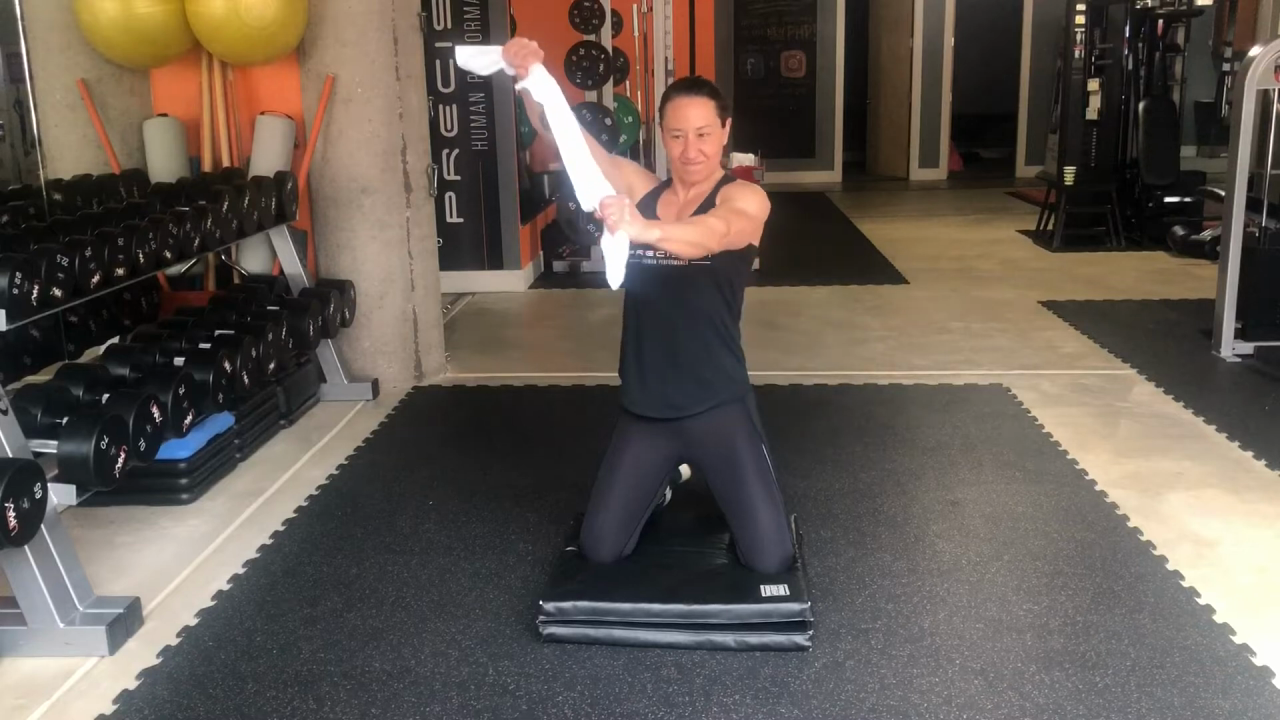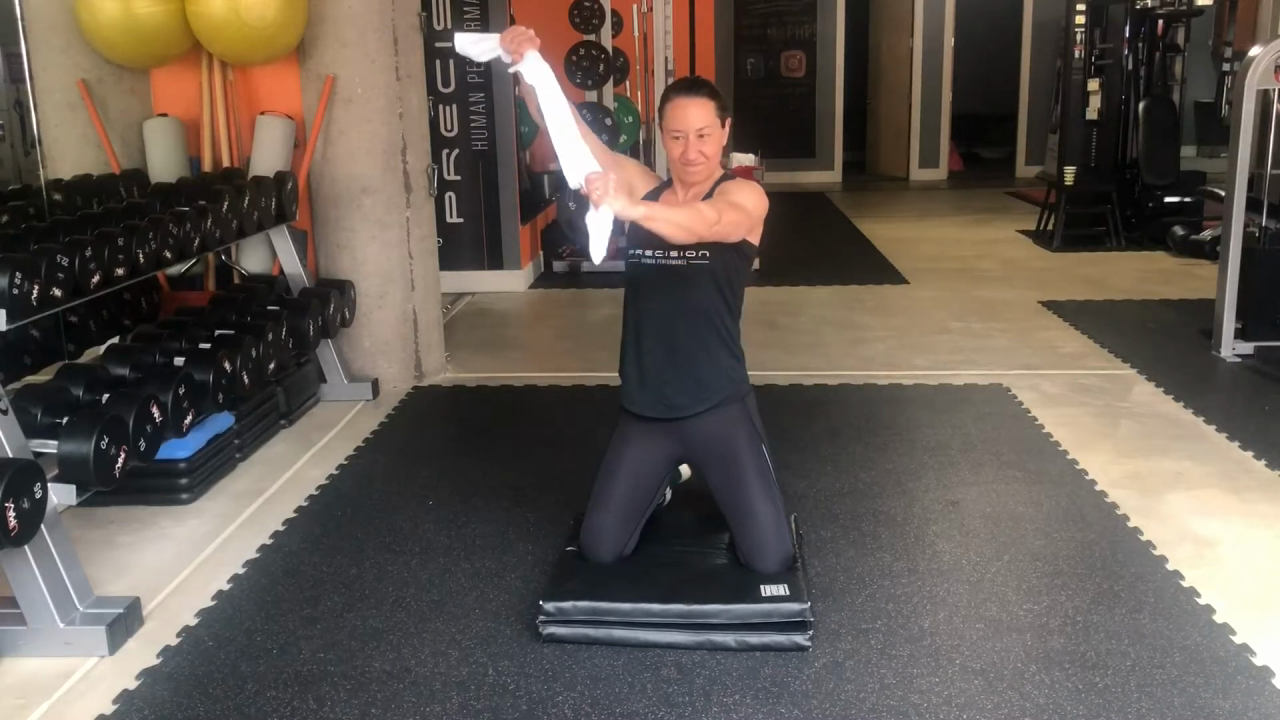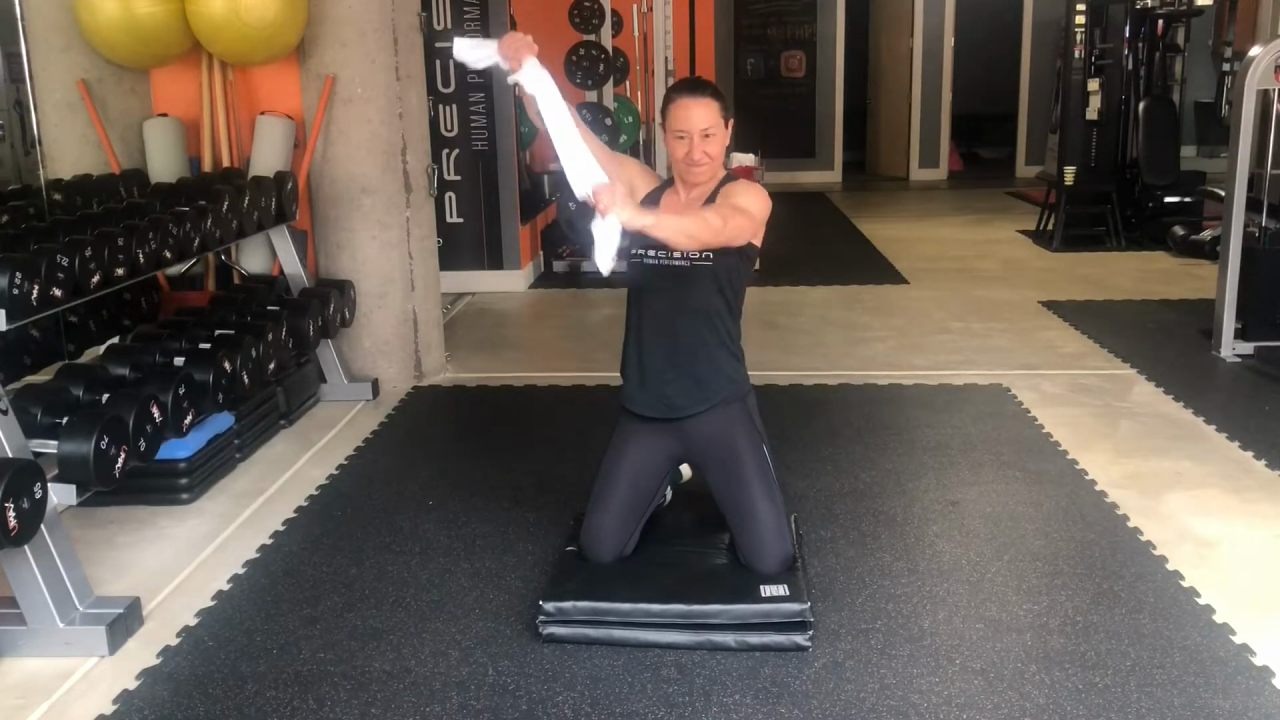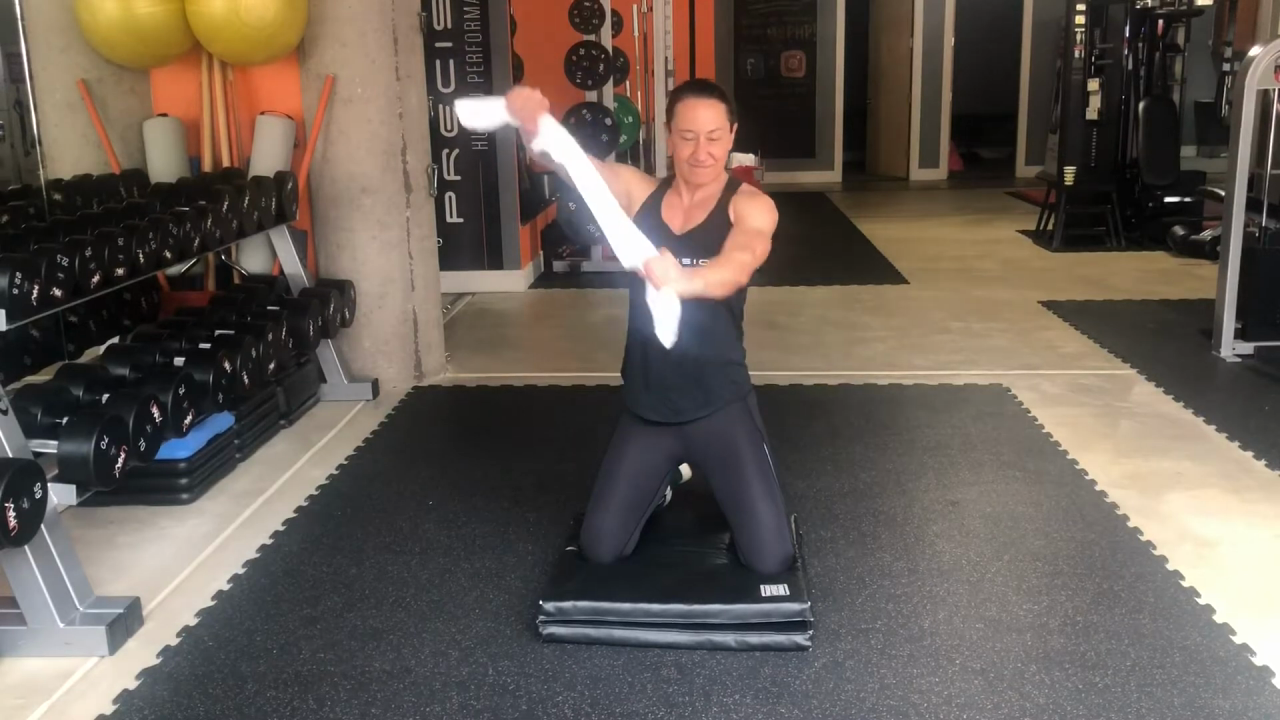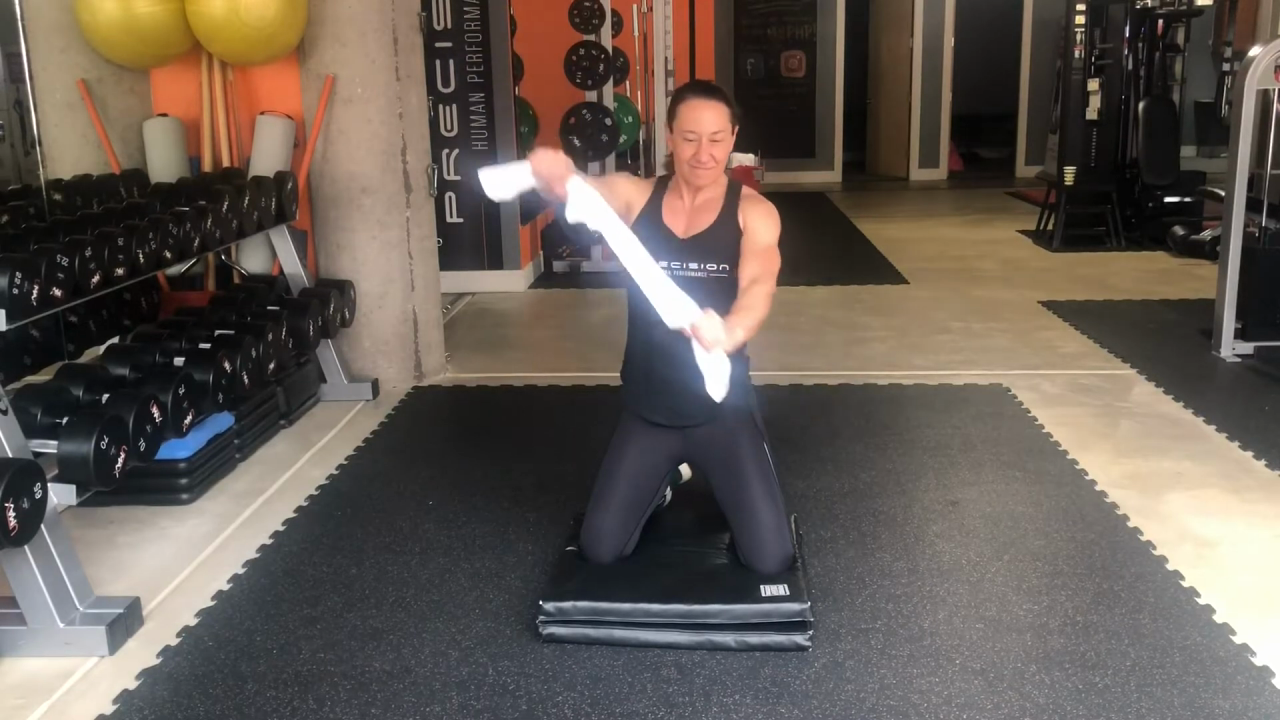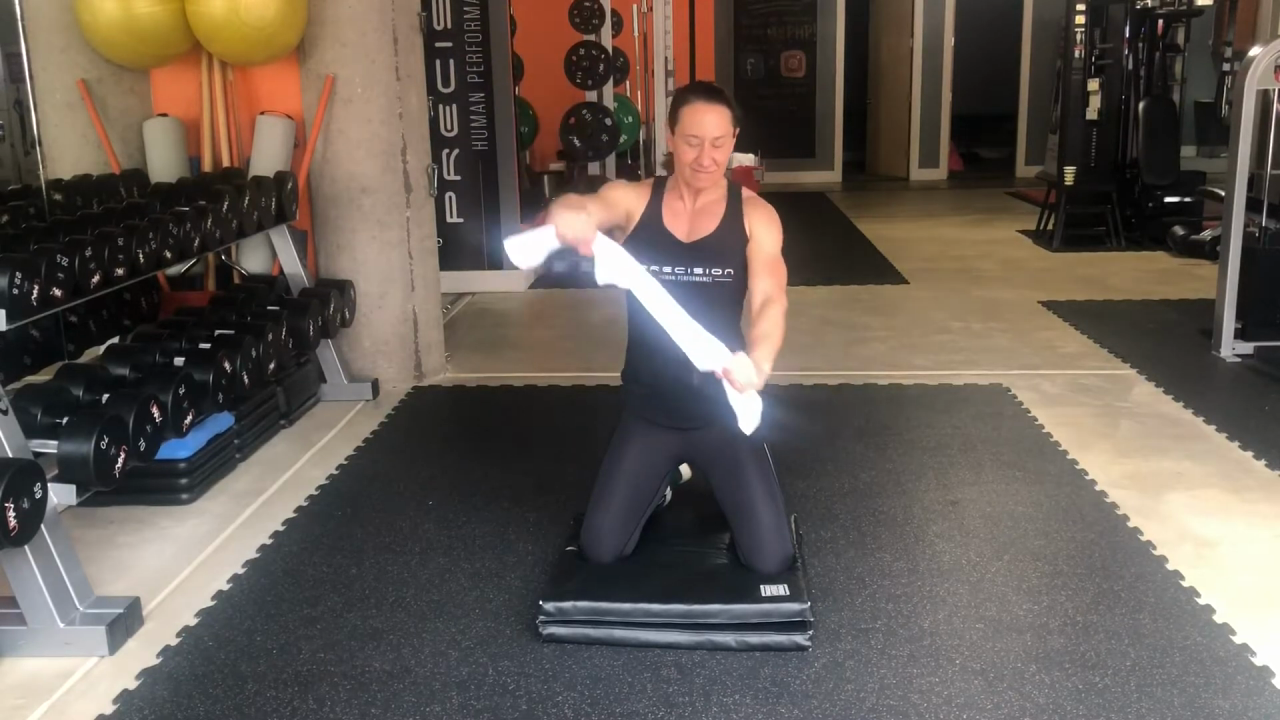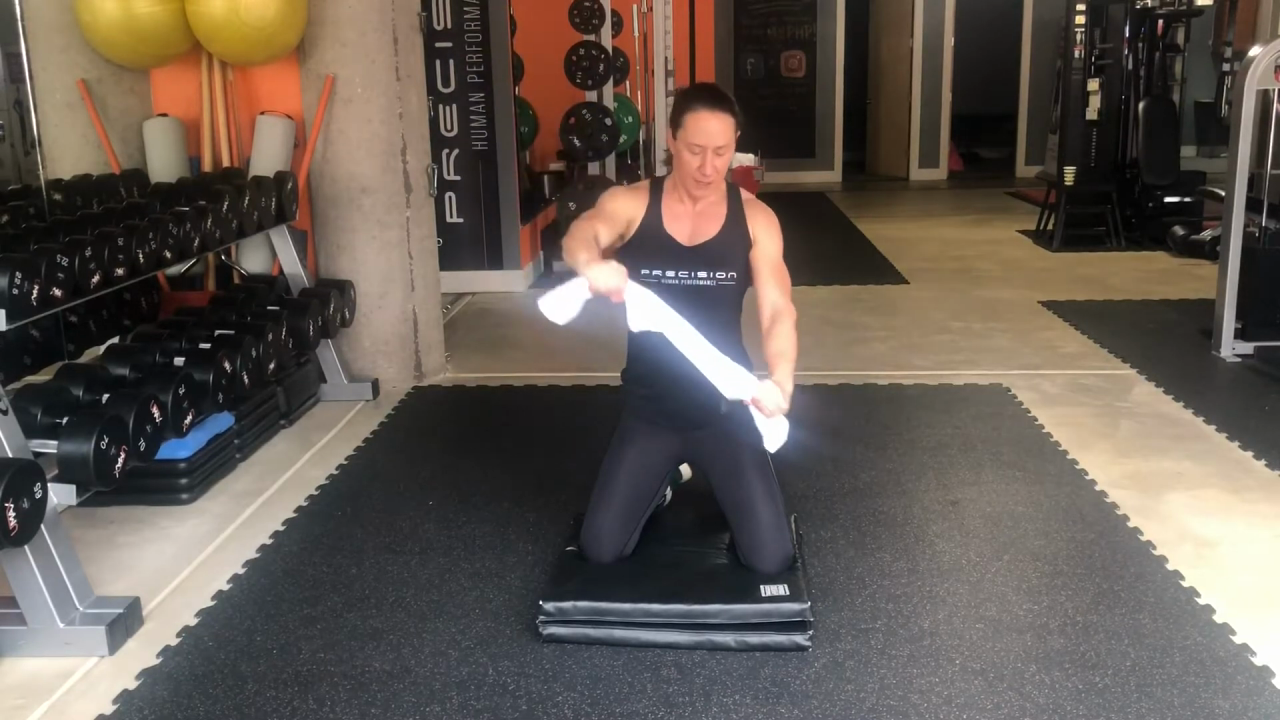
dt=0.2s
person 1, frame 1
left shoulder: (746, 200)
right shoulder: (639, 189)
left elbow: (711, 234)
left wrist: (642, 228)
right wrist: (529, 76)
left hip: (719, 408)
right hip: (643, 409)
left knee: (771, 558)
right knee: (599, 549)
left ankle: (710, 482)
right ankle: (660, 484)
person 1, frame 2
left shoulder: (745, 198)
right shoulder: (642, 188)
left elbow: (702, 222)
right elbow: (568, 129)
left wrist: (628, 206)
right wrist: (526, 66)
left hip: (719, 408)
right hip: (643, 409)
left knee: (771, 558)
right knee: (599, 547)
left ankle: (713, 481)
right ankle: (661, 483)
person 1, frame 3
left shoulder: (746, 198)
right shoulder: (641, 185)
left elbow: (708, 229)
left wrist: (636, 217)
right wrist: (524, 69)
left hip: (720, 407)
right hip: (645, 409)
left knee: (772, 557)
right knee: (599, 547)
left ankle: (713, 478)
right ankle: (661, 481)
person 1, frame 4
left shoulder: (751, 206)
right shoulder: (637, 190)
left elbow: (735, 265)
left wrist: (684, 280)
right wrist: (532, 121)
left hip: (721, 407)
right hip: (645, 408)
left knee: (772, 559)
right knee: (599, 548)
left ankle: (720, 486)
right ankle: (661, 485)
person 1, frame 5
left shoulder: (754, 211)
right shoulder: (634, 195)
left elbow: (758, 284)
left wrist: (729, 332)
right wrist: (552, 172)
left hip: (721, 408)
right hip: (646, 408)
left knee: (771, 558)
right knee: (599, 548)
left ankle: (708, 482)
right ankle: (659, 485)
person 1, frame 6
left shoulder: (755, 215)
right shoulder: (633, 199)
left elbow: (770, 300)
right elbow: (581, 210)
left wrist: (758, 362)
right wrist: (568, 216)
left hip: (723, 407)
right hip: (648, 408)
left knee: (771, 558)
right knee: (599, 548)
left ankle: (713, 485)
right ankle: (660, 485)
person 1, frame 7
left shoulder: (755, 217)
right shoulder: (630, 203)
left elbow: (778, 310)
right elbow: (581, 235)
left wrist: (779, 380)
right wrist: (592, 262)
left hip: (724, 407)
right hip: (649, 408)
left knee: (771, 558)
right knee: (599, 548)
left ankle: (702, 480)
right ankle: (660, 483)
